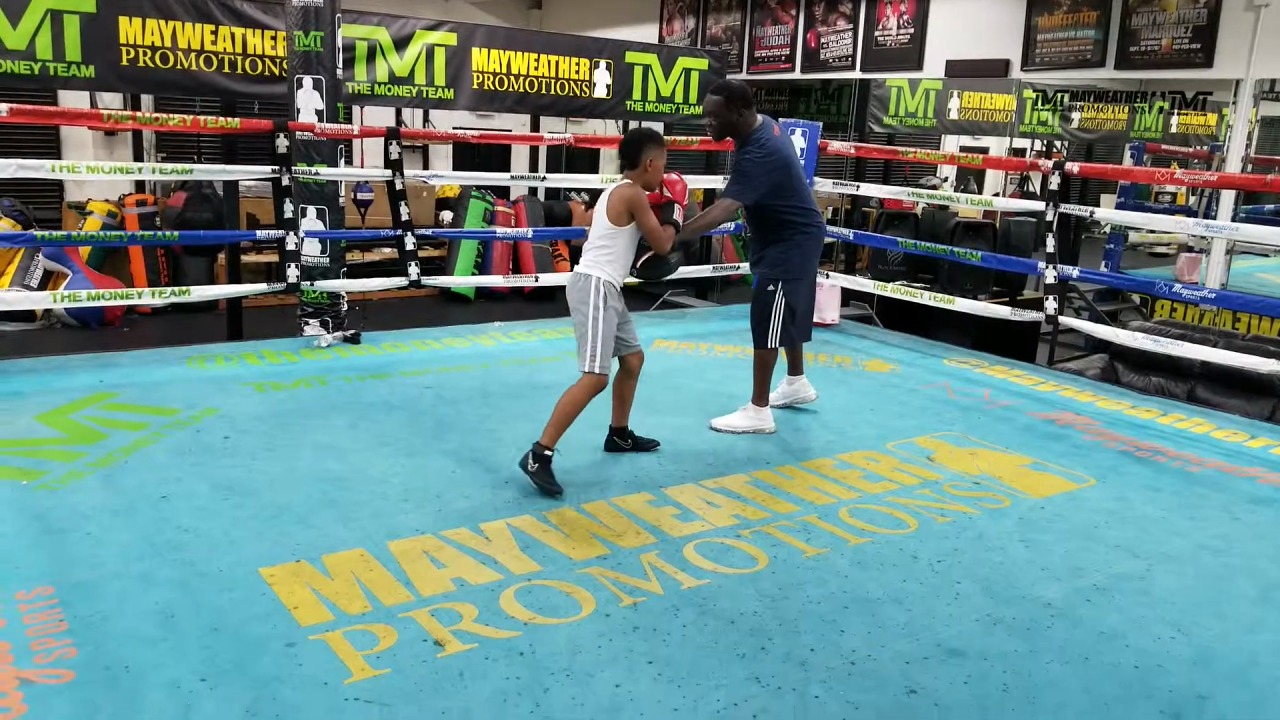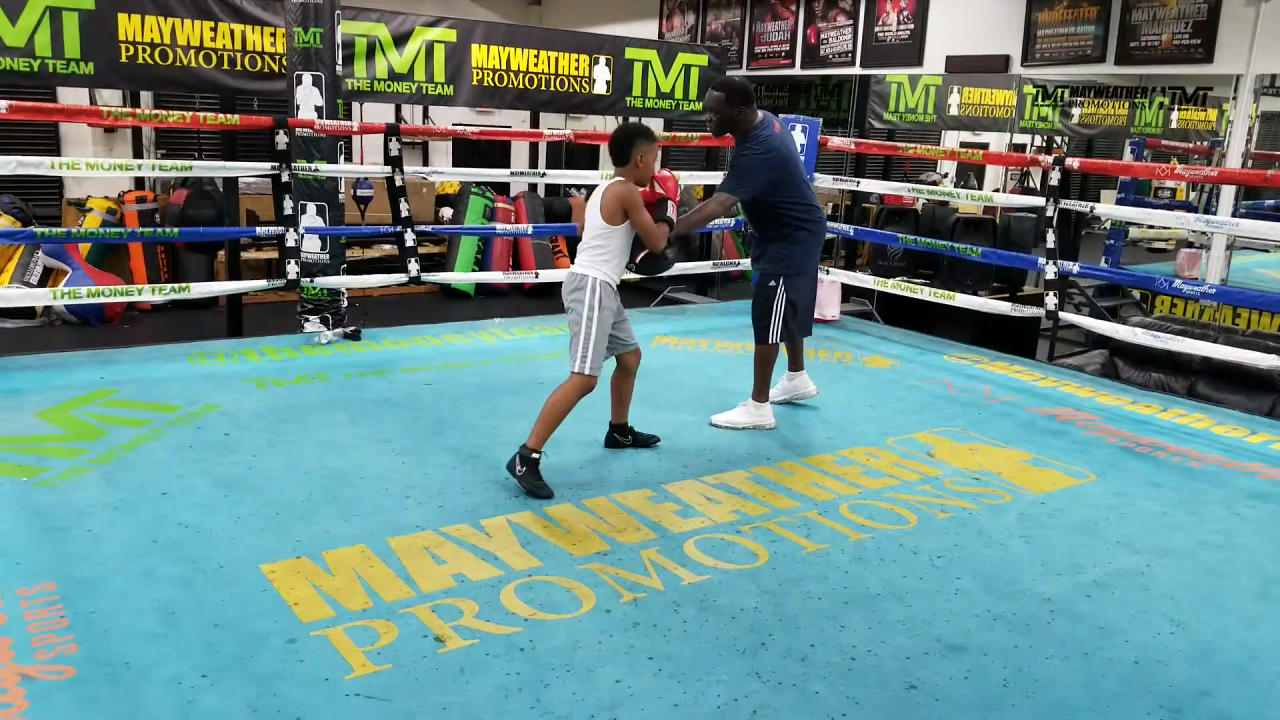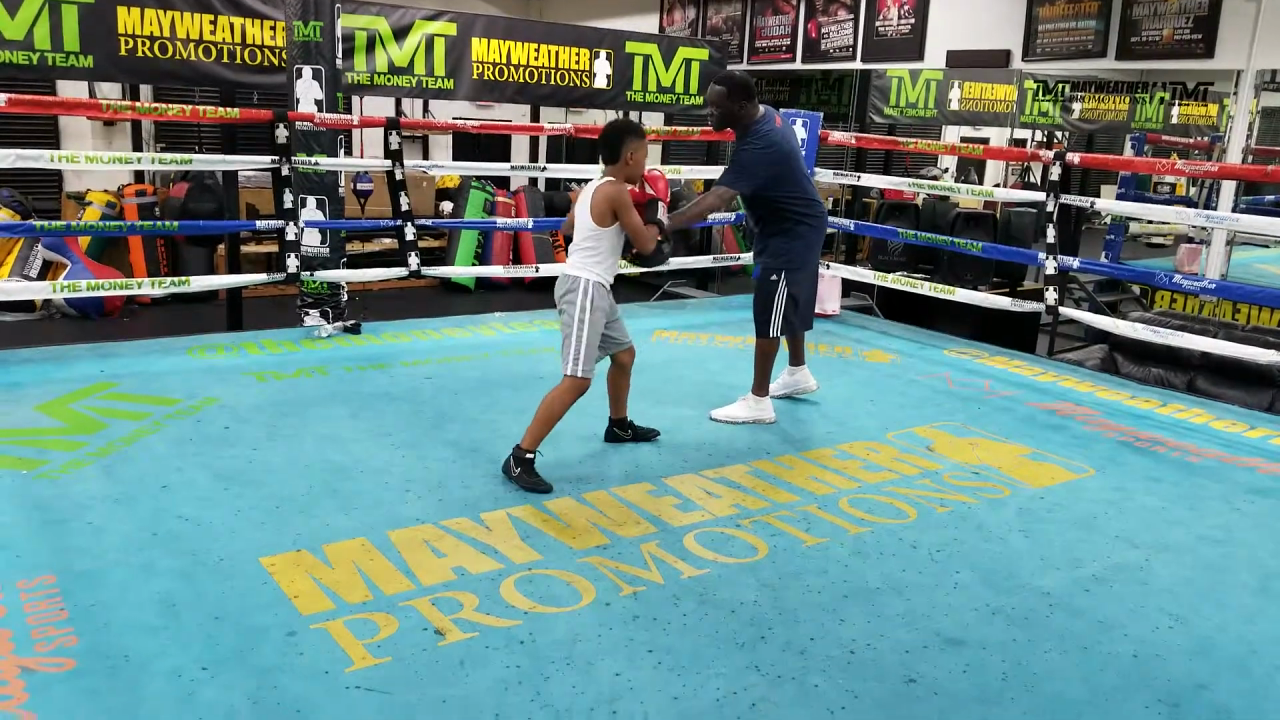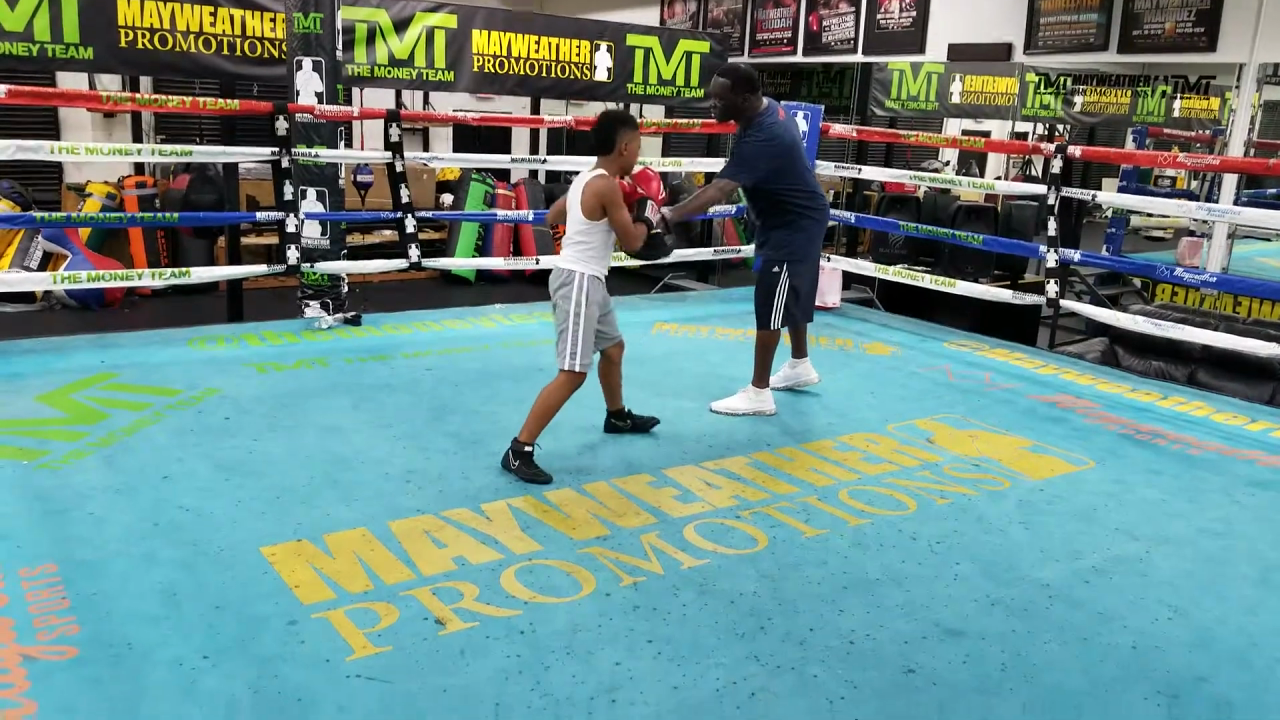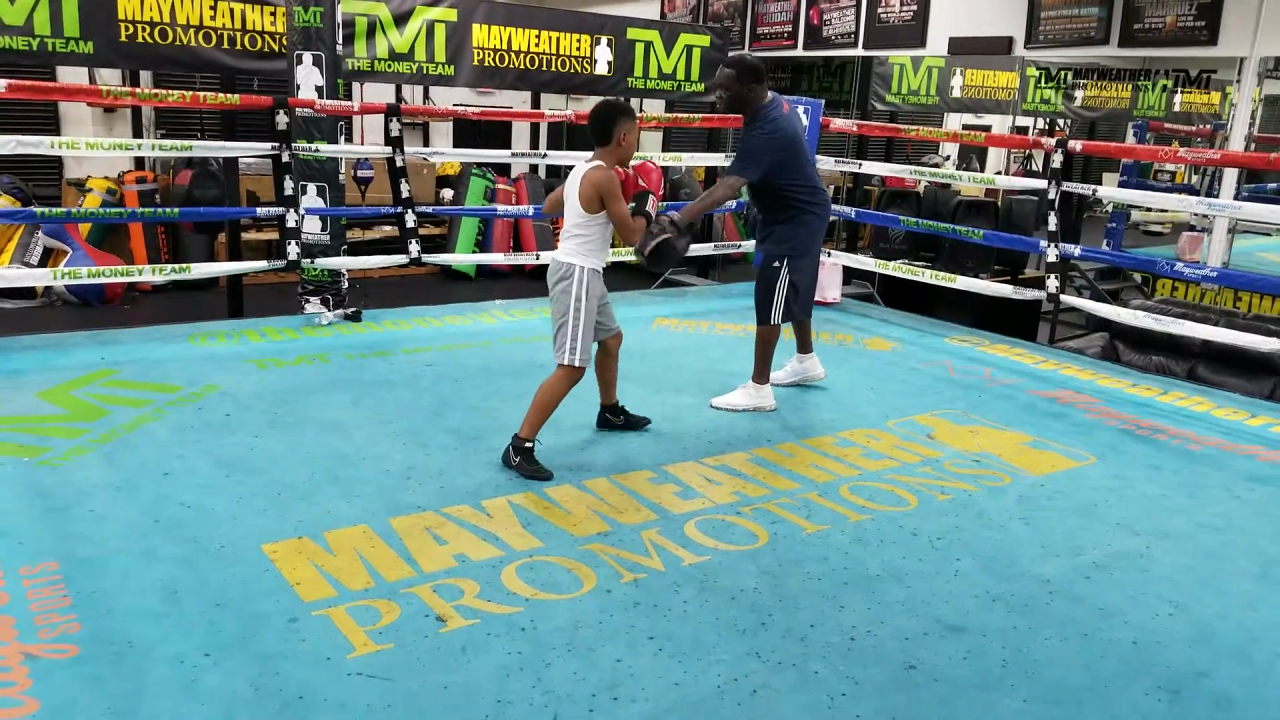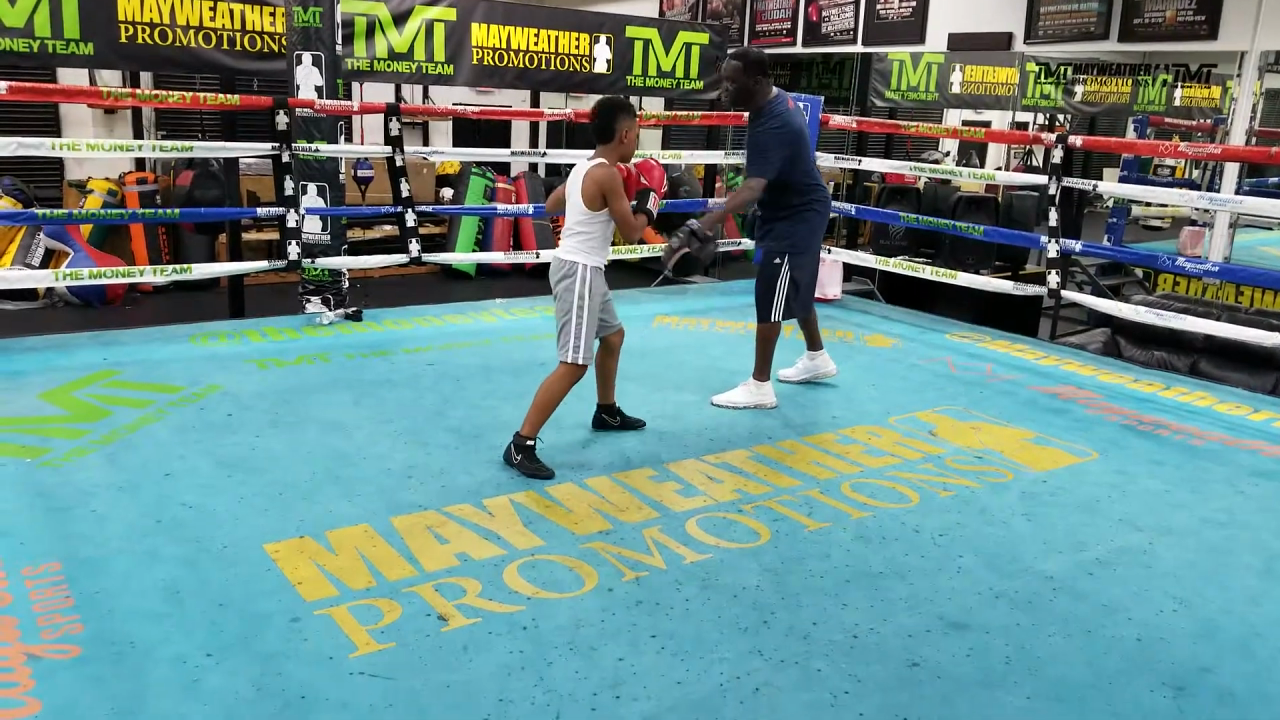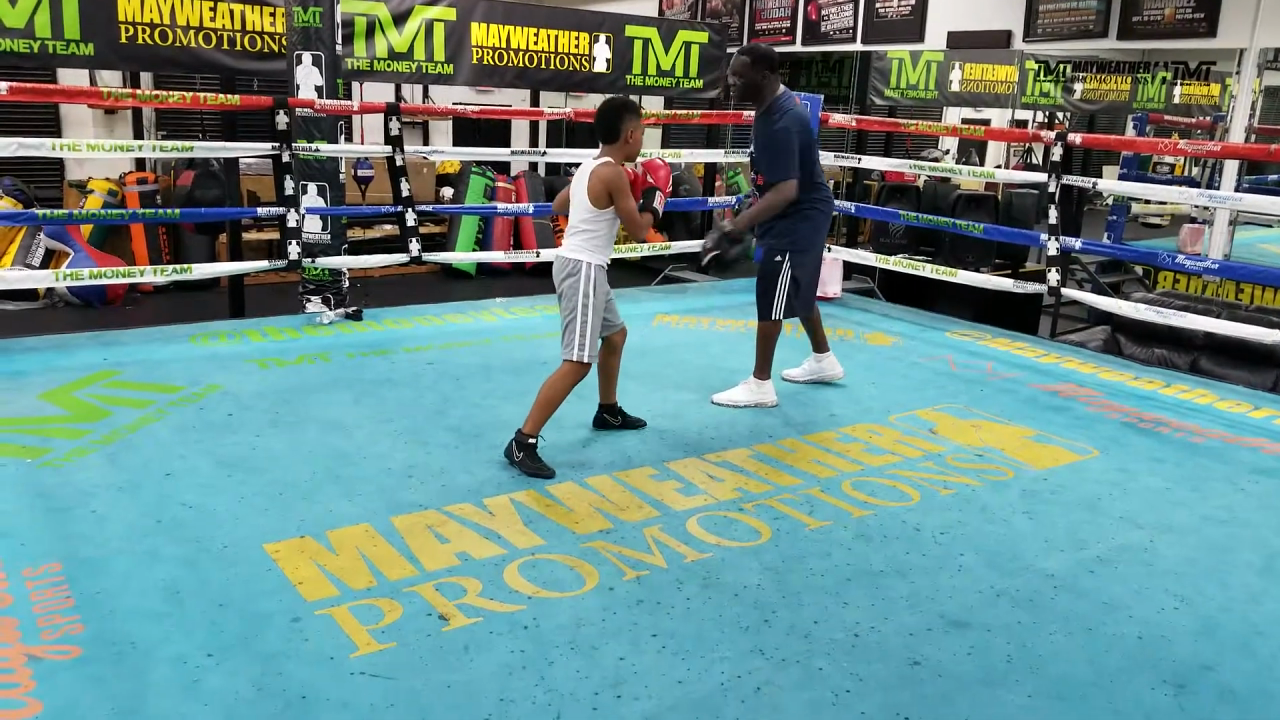
dt=0.1s
person 1, frame 1
left shoulder: (614, 193)
right shoulder: (633, 194)
right elbow: (662, 245)
right wrist: (673, 207)
left hip: (604, 287)
right hip: (594, 287)
left knee: (632, 358)
right knee: (594, 376)
left ankle: (619, 435)
right ankle: (539, 455)
person 1, frame 2
left shoulder: (605, 190)
right shoulder: (627, 192)
left elbow: (584, 228)
right elbow: (656, 243)
right wrist: (666, 204)
left hip: (601, 287)
right hip: (591, 287)
left knee: (630, 355)
right knee: (584, 377)
left ankle: (620, 431)
right ankle: (526, 457)
person 1, frame 3
left shoulder: (594, 188)
right shoulder: (617, 192)
left elbow: (567, 228)
right elbow: (646, 246)
right wrist: (658, 206)
left hip: (594, 287)
right hip: (584, 287)
left knee: (625, 354)
right knee: (577, 379)
left ankle: (620, 426)
right ankle: (520, 458)
person 1, frame 4
left shoulder: (584, 180)
right shoulder: (606, 186)
left elbow: (552, 217)
right elbow: (633, 243)
right wrist: (648, 207)
left hip: (587, 280)
right hip: (578, 281)
left knee: (613, 349)
right knee: (573, 373)
left ankle: (618, 416)
right ankle: (519, 451)
person 1, frame 5
left shoulder: (582, 170)
right shoulder: (605, 178)
left elbow: (549, 208)
right elbow: (631, 236)
right wrist: (647, 200)
left hip: (583, 272)
right hip: (577, 274)
left knee: (611, 339)
right knee: (572, 367)
left ankle: (611, 412)
right ankle: (519, 447)
person 1, frame 6
left shoulder: (583, 168)
right shoulder: (607, 175)
left elbow: (551, 207)
right elbow: (632, 233)
right wrist: (649, 198)
left hip: (584, 269)
right hip: (580, 272)
left knee: (613, 336)
right knee: (574, 364)
left ankle: (607, 412)
right ankle: (521, 445)
person 1, frame 7
left shoulder: (588, 167)
right shoulder: (613, 174)
left elbow: (558, 207)
right elbow: (638, 231)
right wrist: (655, 194)
left hip: (583, 266)
right hip: (583, 269)
left knee: (615, 335)
right knee: (577, 362)
left ankle: (608, 412)
right ankle: (522, 443)
person 2, frame 1
left shoulder: (760, 154)
right shoulder: (763, 126)
left elbow: (723, 210)
left wrist: (673, 236)
left hip: (791, 241)
right hip: (790, 235)
left knee: (767, 320)
right knee: (786, 314)
left ankle: (758, 411)
right ankle: (797, 383)
person 2, frame 2
left shoulder: (760, 150)
right shoulder: (764, 121)
left elbow: (718, 204)
left wrist: (668, 231)
left hip: (792, 237)
right hip: (790, 231)
left knee: (768, 316)
right knee: (786, 310)
left ankle: (758, 407)
right ankle: (797, 379)
person 2, frame 3
left shoulder: (760, 145)
right shoulder: (765, 117)
left elbow: (718, 199)
left wrist: (667, 224)
left hip: (794, 231)
right hip: (792, 225)
left knee: (769, 311)
right knee: (788, 304)
left ankle: (758, 401)
right ankle: (798, 373)
person 2, frame 4
left shoulder: (762, 137)
right shoulder: (768, 109)
left elbow: (718, 191)
left wrist: (667, 217)
left hip: (795, 224)
right hip: (793, 217)
left knee: (770, 303)
right knee: (788, 296)
left ankle: (758, 393)
right ankle: (800, 366)
person 2, frame 5
left shoulder: (767, 131)
right shoulder: (772, 104)
left elbow: (728, 187)
left wrist: (677, 218)
left hip: (795, 219)
right hip: (793, 212)
left knee: (768, 299)
right knee: (792, 292)
left ankle: (758, 390)
right ankle: (806, 361)
person 2, frame 6
left shoulder: (773, 125)
right shoulder: (774, 102)
left elbow: (751, 189)
left wrist: (702, 226)
left hip: (796, 217)
right hip: (795, 211)
left knee: (770, 297)
right knee: (794, 290)
left ankle: (760, 386)
right ankle: (817, 358)
person 2, frame 7
left shoulder: (782, 121)
right shoulder: (771, 107)
left elbow: (785, 192)
left wrist: (733, 226)
right wrist: (748, 216)
left hip: (800, 217)
right hip: (797, 217)
left knee: (771, 296)
right knee: (797, 290)
left ankle: (760, 385)
right ankle: (823, 360)
